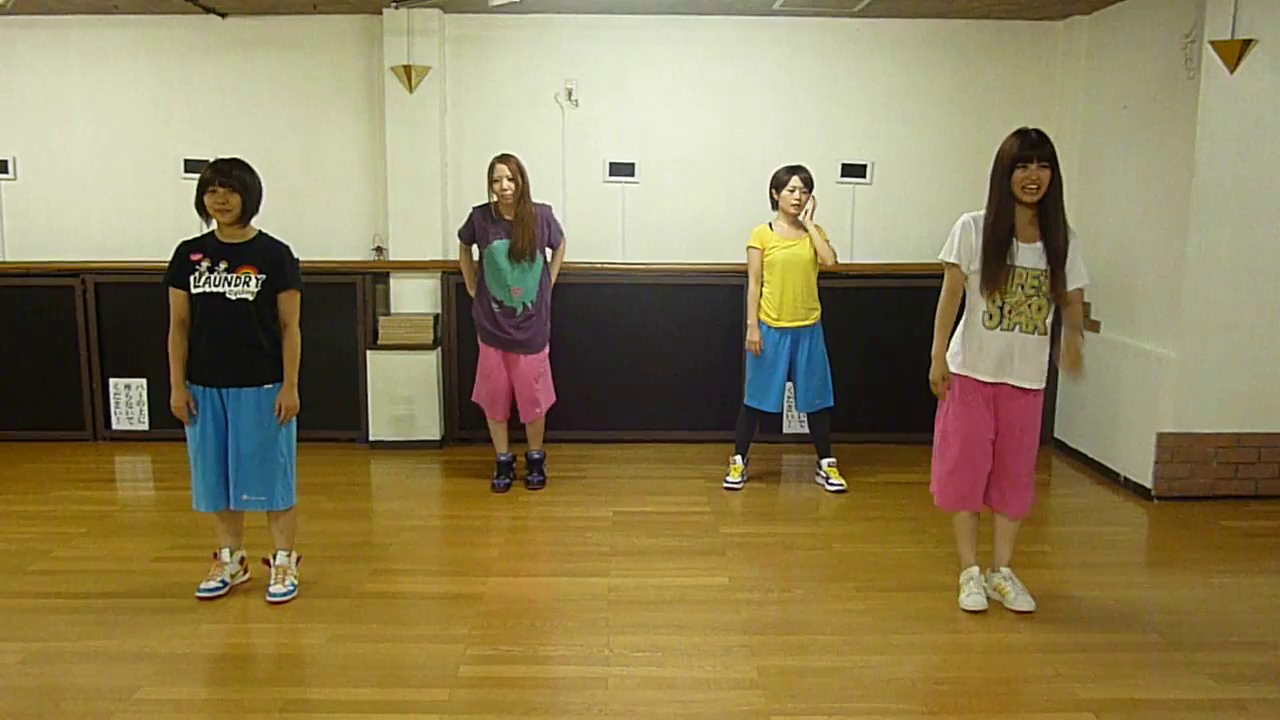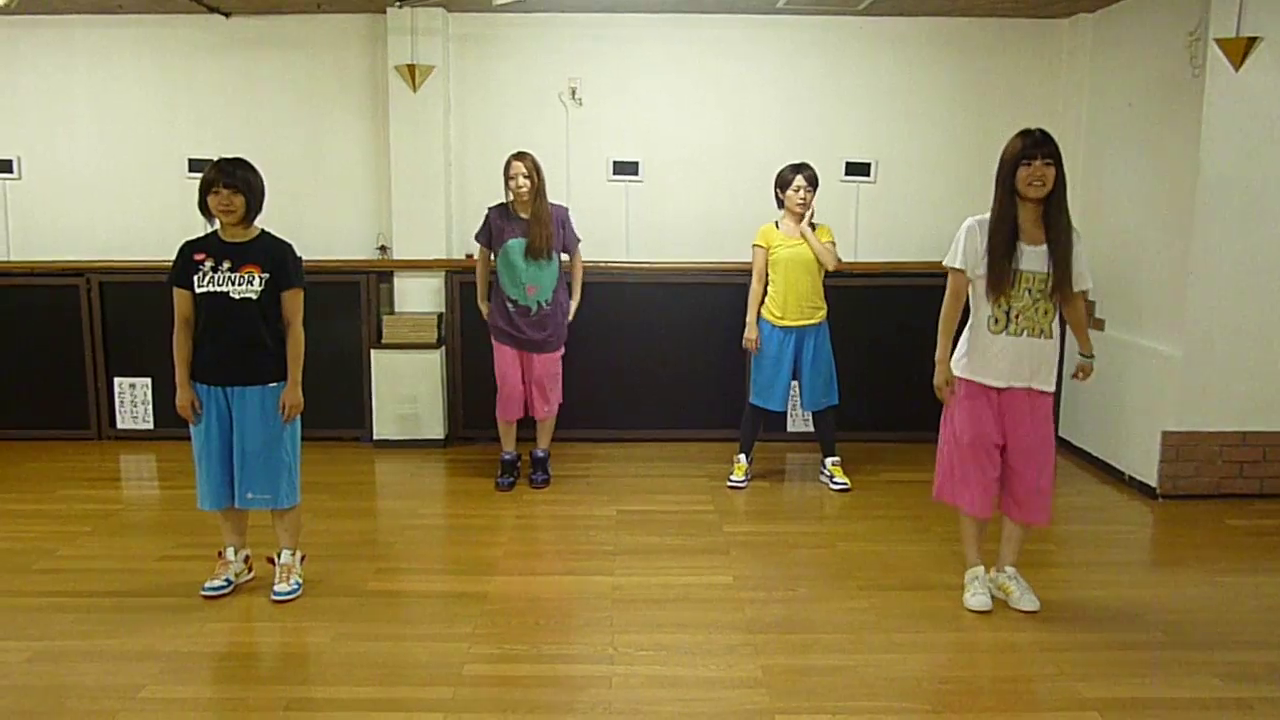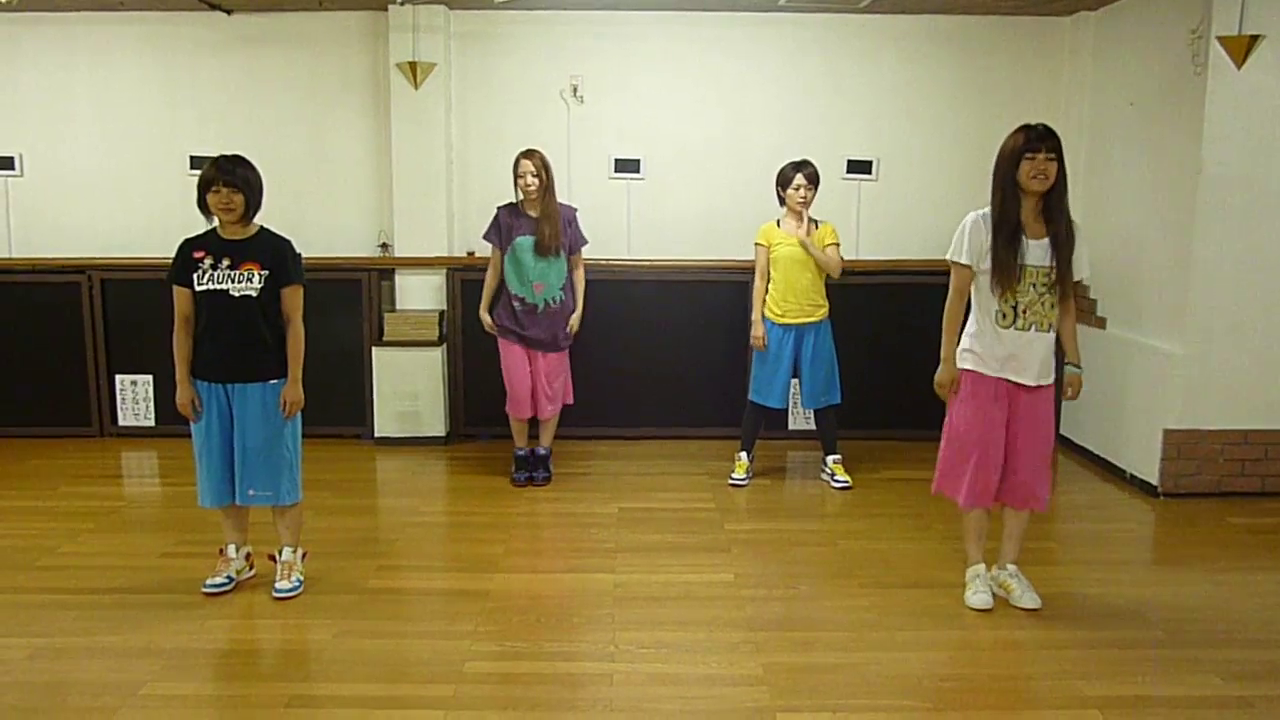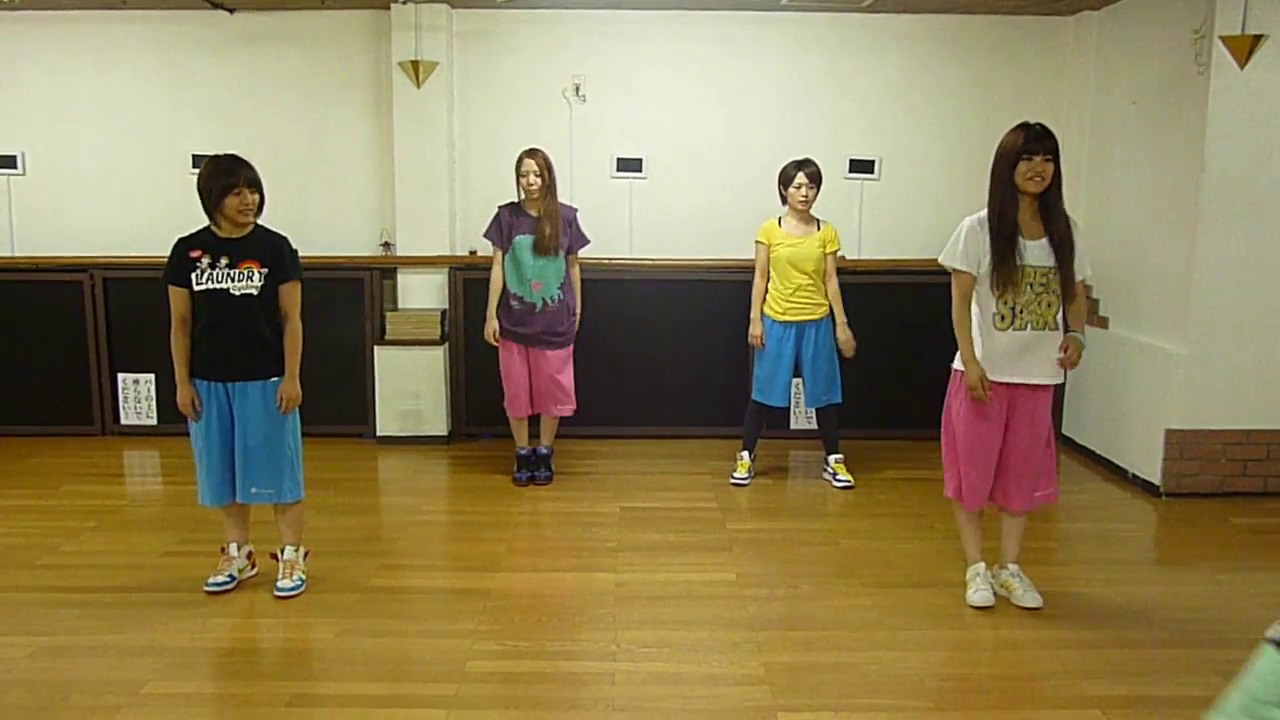
dt=0.3s
person 1, frame 1
left shoulder: (1062, 237)
right shoulder: (973, 228)
left elbow: (1073, 304)
right elbow: (950, 294)
left wrist: (1074, 340)
right wrist: (938, 355)
left hip: (1026, 378)
right hip: (971, 372)
left knee: (1014, 475)
right knee: (965, 470)
left ankle: (1002, 572)
right ankle: (969, 572)
person 1, frame 2
left shoulder: (1064, 237)
right shoulder: (979, 231)
left elbow: (1074, 300)
right elbow: (955, 297)
left wrist: (1086, 353)
right wrist: (942, 360)
left hip: (1035, 380)
right hip: (978, 375)
left knee: (1028, 481)
right knee: (974, 478)
left ankle: (1007, 570)
right ankle: (975, 572)
person 1, frame 3
left shoulder: (1063, 231)
right shoulder: (981, 225)
left elbow: (1067, 302)
right elbow: (957, 295)
left wrist: (1073, 363)
right wrist: (946, 360)
left hip: (1036, 375)
right hip: (982, 369)
left knee: (1027, 473)
right knee: (977, 470)
left ankle: (1008, 568)
right ankle: (976, 569)
person 1, frame 4
left shoulder: (1064, 229)
right shoulder: (978, 229)
left elbow: (1076, 295)
right elbow: (961, 301)
left wrist: (1075, 337)
right wrist: (971, 363)
left hip: (1037, 375)
right hip: (984, 371)
left knee: (1025, 475)
right knee: (973, 472)
left ankle: (1010, 568)
right ankle: (976, 569)
person 2, frame 1
left shoulder: (275, 254)
right shoulder: (189, 254)
left elbow: (290, 326)
right elbow: (179, 326)
left wrist: (290, 386)
right wrist: (177, 385)
left hip: (262, 386)
right hip: (206, 387)
left knee: (270, 473)
right knee: (216, 475)
left ankle: (284, 563)
right ankle: (230, 561)
person 2, frame 2
left shoulder: (278, 253)
right shoulder: (192, 254)
left elbow: (294, 325)
right elbow: (184, 325)
left wrist: (294, 384)
right wrist: (182, 385)
left hip: (266, 385)
right hip: (211, 386)
left knee: (275, 472)
right knee: (221, 474)
left ankle: (288, 561)
right ankle: (235, 559)
person 2, frame 3
left shoulder: (277, 250)
right shoulder: (192, 252)
left elbow: (293, 321)
right elbow: (184, 324)
left wrist: (295, 381)
right wrist: (182, 382)
left hip: (266, 382)
right hip: (211, 384)
left knee: (277, 469)
right knee: (222, 471)
left ankle: (290, 558)
right ankle: (236, 557)
person 2, frame 4
left shoulder: (275, 247)
right shoulder: (188, 250)
left elbow: (291, 318)
right elbow: (180, 322)
left wrist: (292, 377)
right wrist: (183, 382)
left hip: (264, 380)
right hip: (210, 382)
left knee: (276, 467)
right knee: (222, 470)
left ankle: (292, 557)
right ankle: (238, 554)
person 3, frame 1
left shoulder: (541, 215)
right shoulder: (480, 217)
left elbow: (559, 246)
right elbow: (465, 249)
left wrist: (550, 283)
right wrist: (472, 287)
left hip: (531, 322)
right hip: (493, 321)
left knee: (533, 392)
right knee: (495, 393)
left ankle: (536, 459)
right ankle: (503, 461)
person 3, frame 2
left shoulder: (557, 216)
right shoulder: (496, 217)
left elbow: (575, 259)
right elbow: (484, 261)
left wrist: (575, 300)
right wrist: (482, 301)
left hip: (548, 322)
right hip: (507, 322)
left knee: (546, 392)
right knee: (508, 393)
left ankle: (541, 458)
right ankle: (508, 460)
person 3, frame 3
left shoulder: (565, 216)
right shoulder: (506, 217)
left elbow: (577, 266)
right elbow: (495, 266)
left wrist: (579, 310)
right wrist: (483, 309)
left hip: (554, 321)
right hip: (513, 322)
left knee: (551, 390)
right knee: (519, 392)
left ankle: (543, 455)
right ankle: (521, 455)
person 3, frame 4
left shoulder: (566, 216)
right shoulder: (506, 215)
left elbow: (573, 266)
right elbow: (498, 266)
left wrist: (578, 311)
right wrist: (491, 314)
left hip: (555, 321)
right hip: (515, 321)
left knee: (553, 391)
right knee: (517, 391)
left ankle: (544, 454)
right ankle: (523, 455)
person 4, frame 1
left shoulder: (813, 233)
right shoulder: (761, 234)
left elbow: (830, 260)
right elbow: (754, 283)
left wrist: (809, 223)
right wrist: (752, 325)
left hip: (808, 328)
right hip: (771, 328)
left knee: (815, 398)
right knee: (756, 396)
left ankle: (825, 464)
right ankle: (738, 461)
person 4, frame 2
left shoulder: (821, 232)
right shoulder: (767, 233)
left elbow: (832, 264)
right elbow: (757, 281)
left wrist: (806, 231)
right wrist: (750, 323)
left hip: (813, 327)
right hip: (775, 326)
left knee: (821, 396)
right knee: (761, 395)
left ankle: (830, 463)
right ankle: (742, 460)
person 4, frame 3
left shoulder: (825, 230)
right shoulder: (769, 231)
left elbow: (835, 270)
right elbow: (760, 279)
left wrist: (806, 240)
right wrist: (756, 321)
left hip: (815, 325)
right hip: (776, 324)
left knee: (822, 395)
right knee: (762, 393)
left ankle: (831, 461)
right ankle: (744, 458)
person 4, frame 4
left shoulder: (827, 232)
right shoulder: (769, 229)
left elbow: (831, 280)
right elbow: (760, 277)
left wrist: (842, 323)
right wrist: (755, 319)
left hip: (816, 323)
right hip: (777, 323)
left knee: (824, 393)
right knee: (764, 391)
left ankle: (833, 460)
right ankle: (746, 457)
